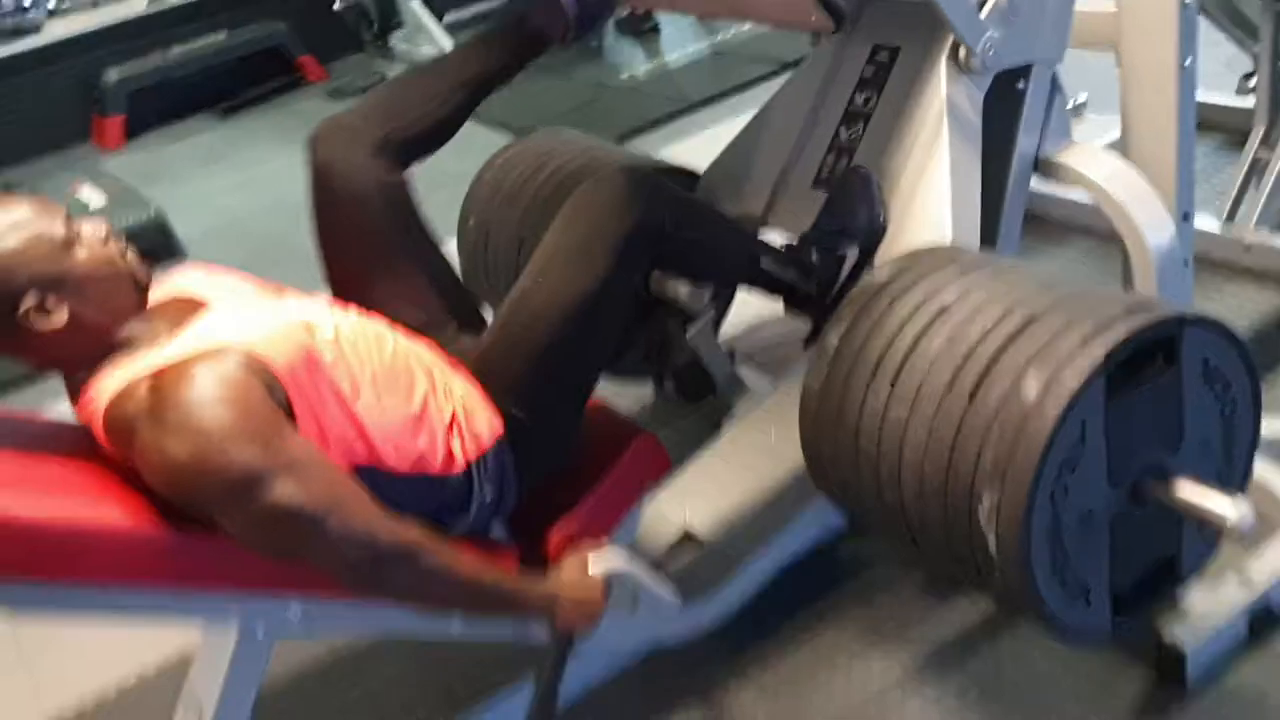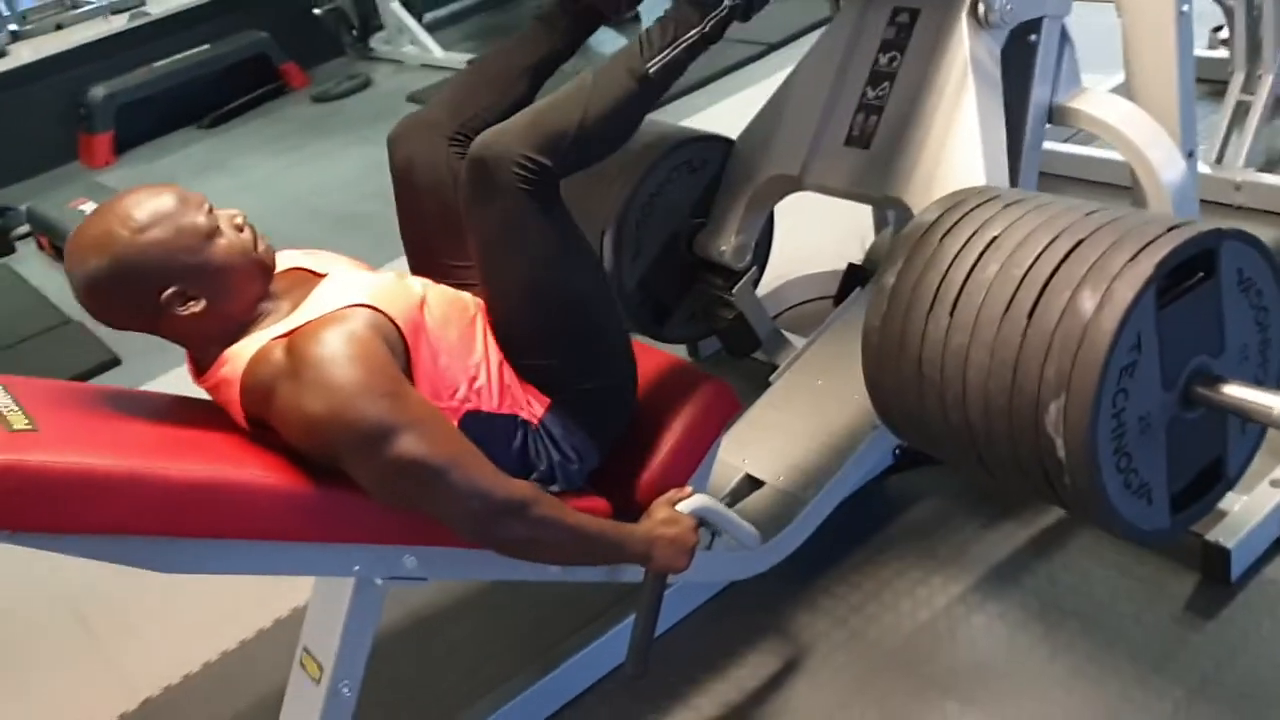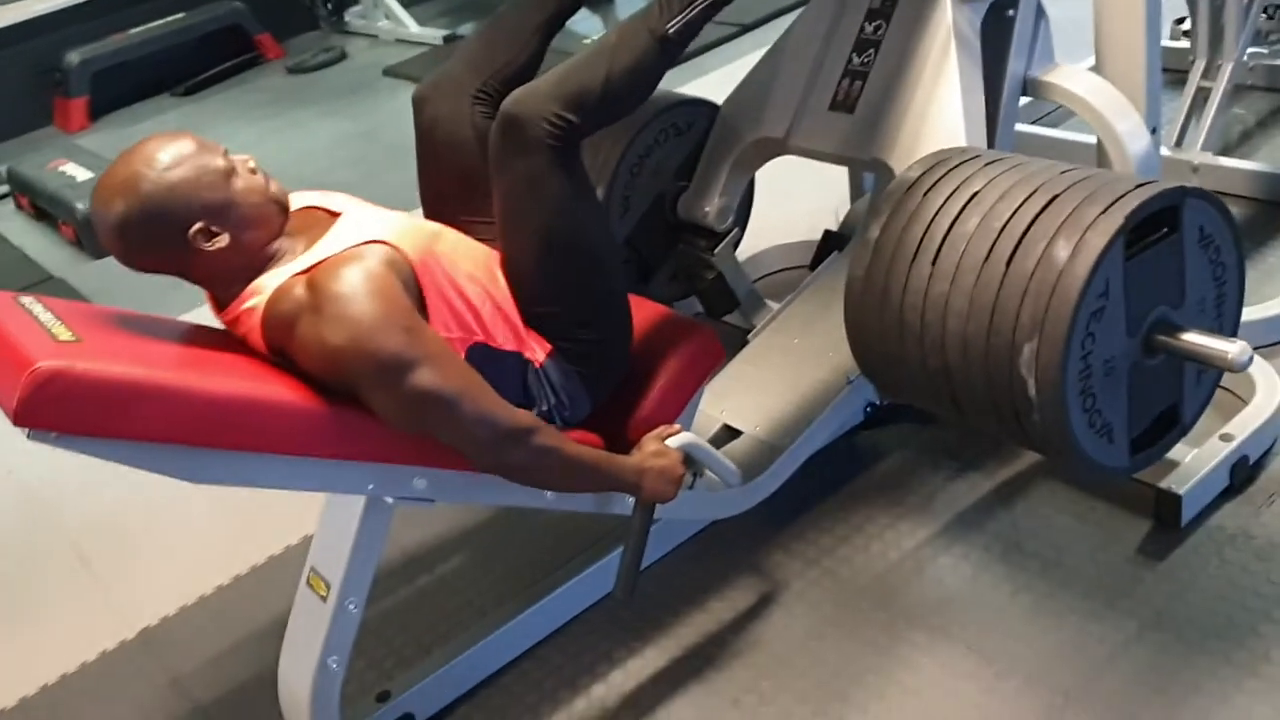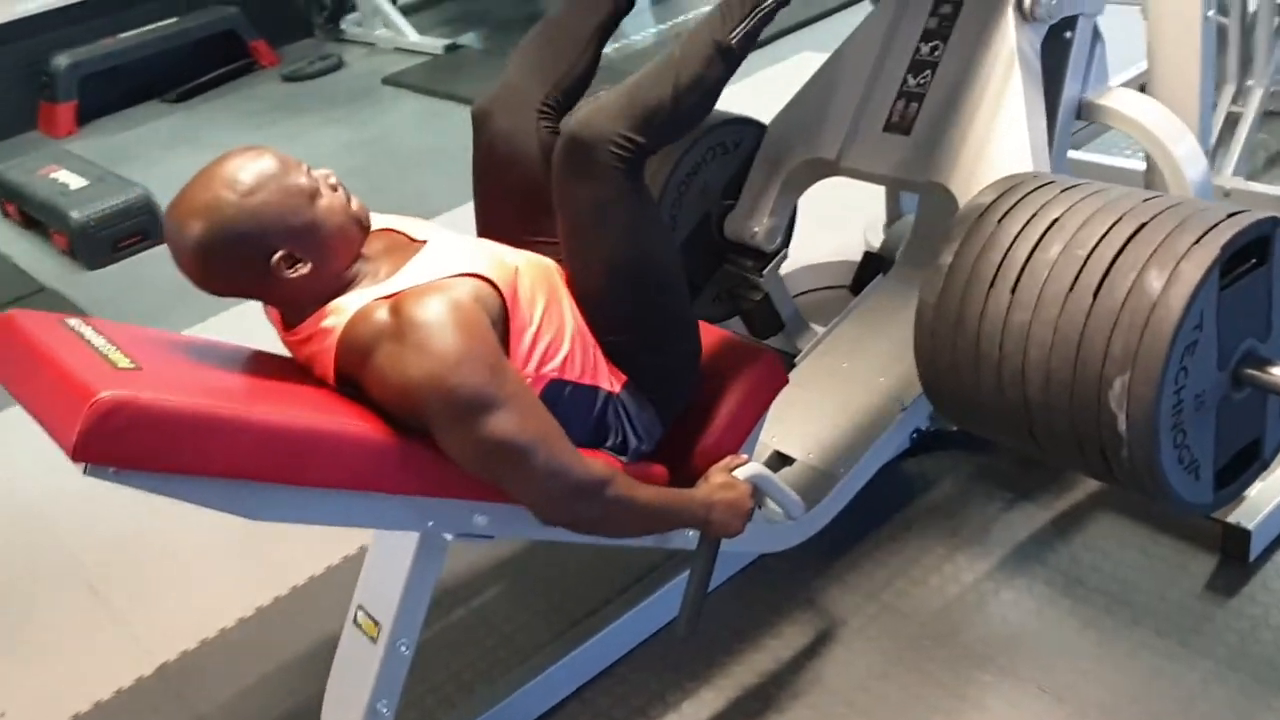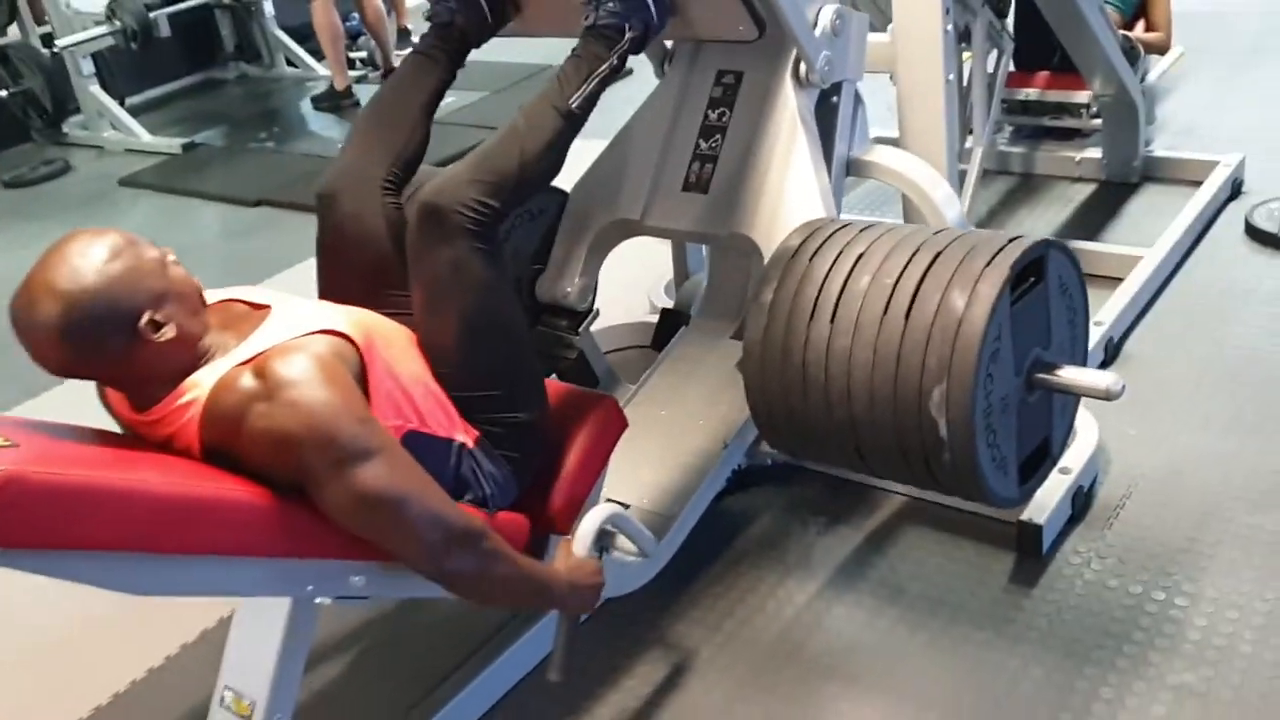
dt=1s
person 1, frame 1
left shoulder: (129, 326)
right shoulder: (191, 418)
right elbow: (373, 557)
right wrist: (546, 598)
left hip: (421, 357)
right hip: (480, 439)
left knee: (346, 149)
right knee: (619, 200)
right ankle: (812, 281)
person 1, frame 2
left shoulder: (242, 309)
right shoulder: (323, 374)
right elbow: (492, 514)
right wrist: (642, 543)
right hip: (560, 417)
left knee: (425, 140)
right knee: (506, 160)
person 1, frame 3
left shoulder: (252, 259)
right shoulder: (342, 303)
right elbow: (498, 441)
right wrist: (632, 472)
right hip: (555, 365)
left knee: (450, 97)
right knee: (534, 118)
person 1, frame 4
left shoulder: (308, 292)
right shoulder: (423, 337)
right elbow: (567, 494)
right wrist: (702, 507)
right hip: (625, 394)
left knee: (512, 113)
right knee: (598, 136)
person 1, frame 5
left shoulder: (126, 380)
right shoulder: (283, 392)
right elbow: (447, 549)
right wrist: (557, 585)
right hip: (478, 448)
left knee: (353, 191)
right knee: (449, 207)
